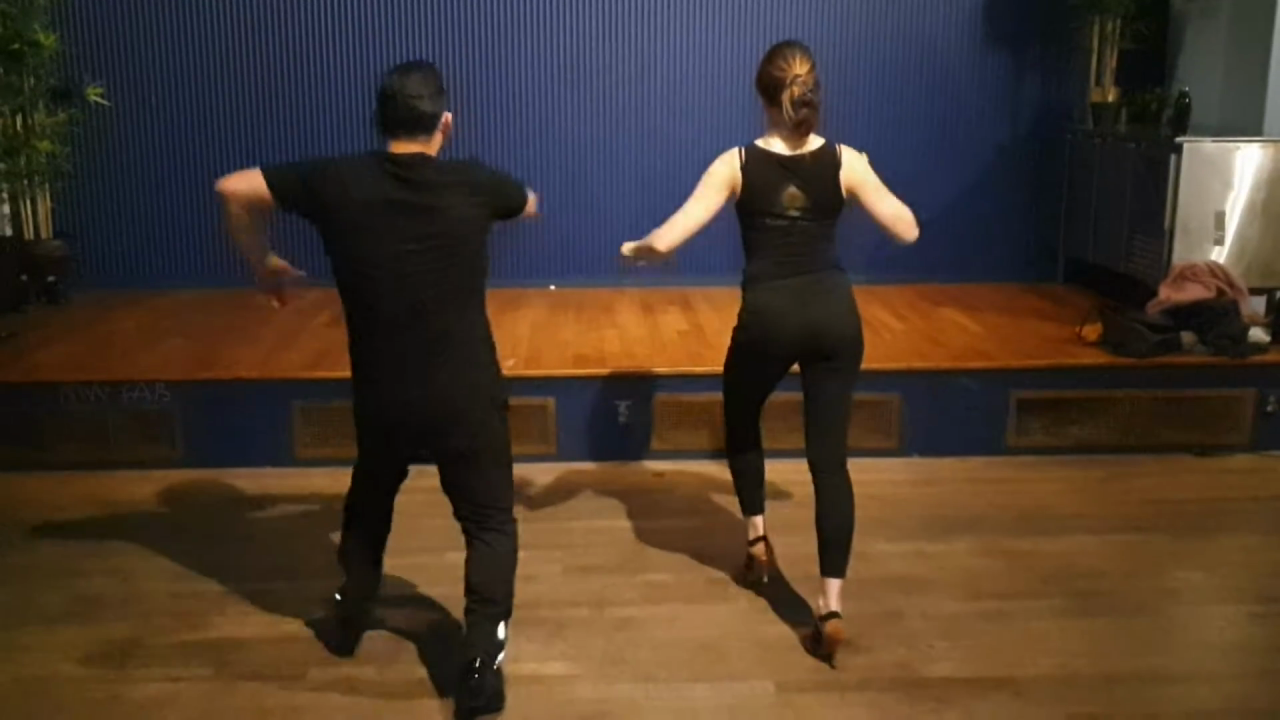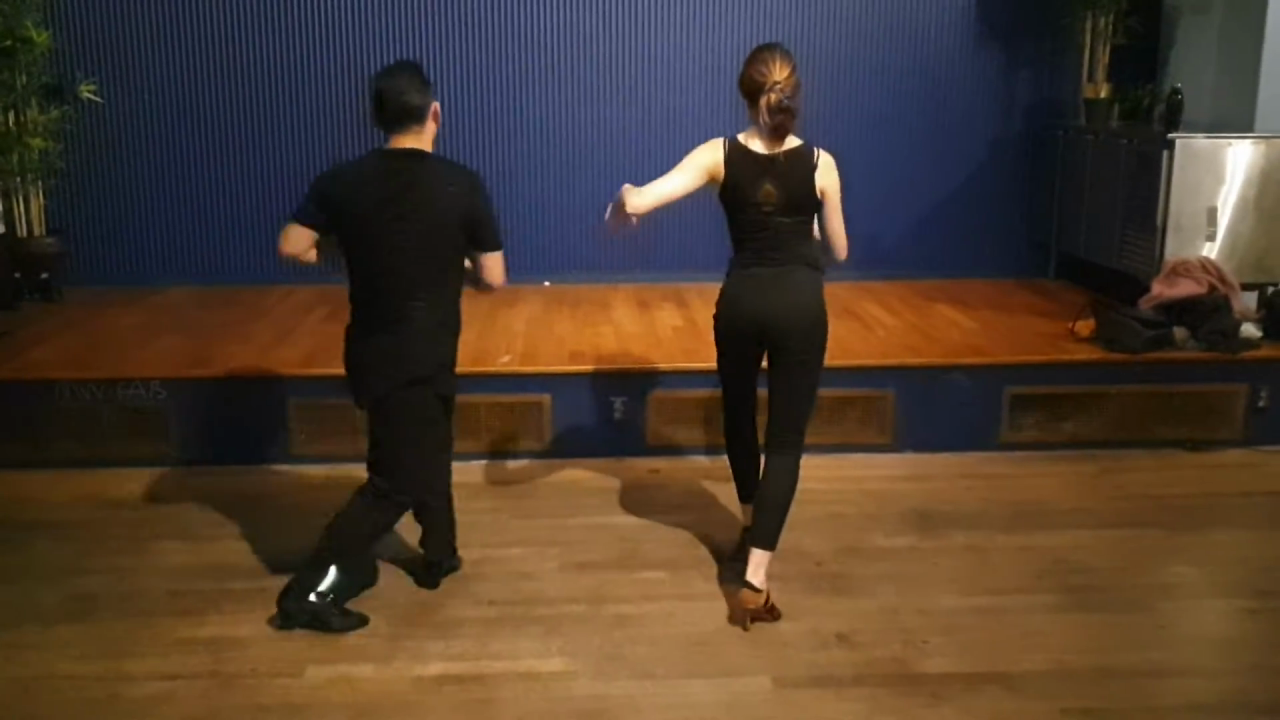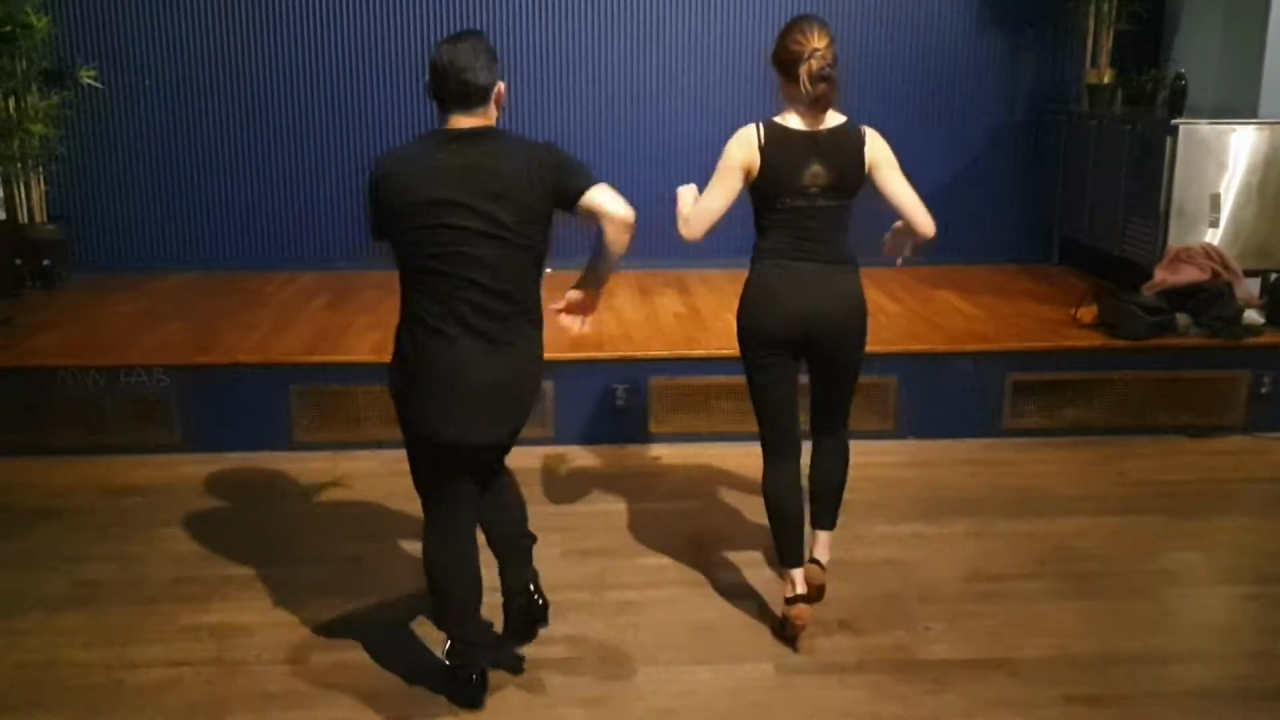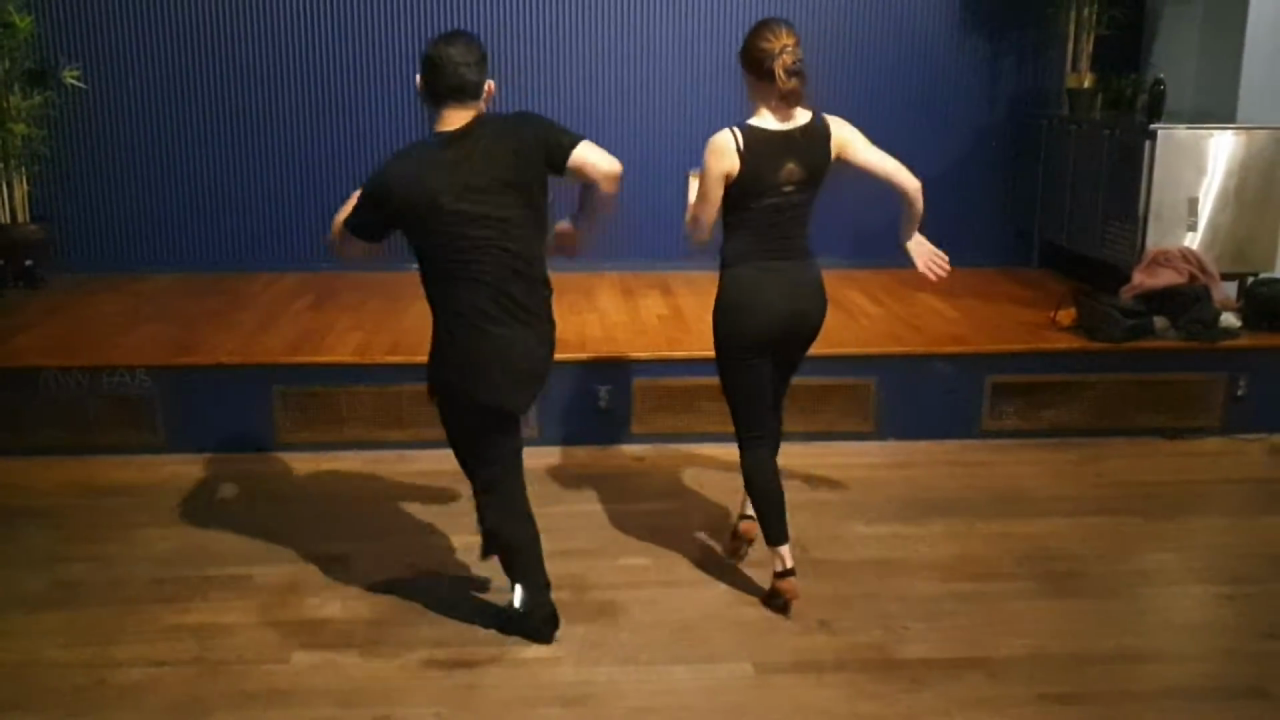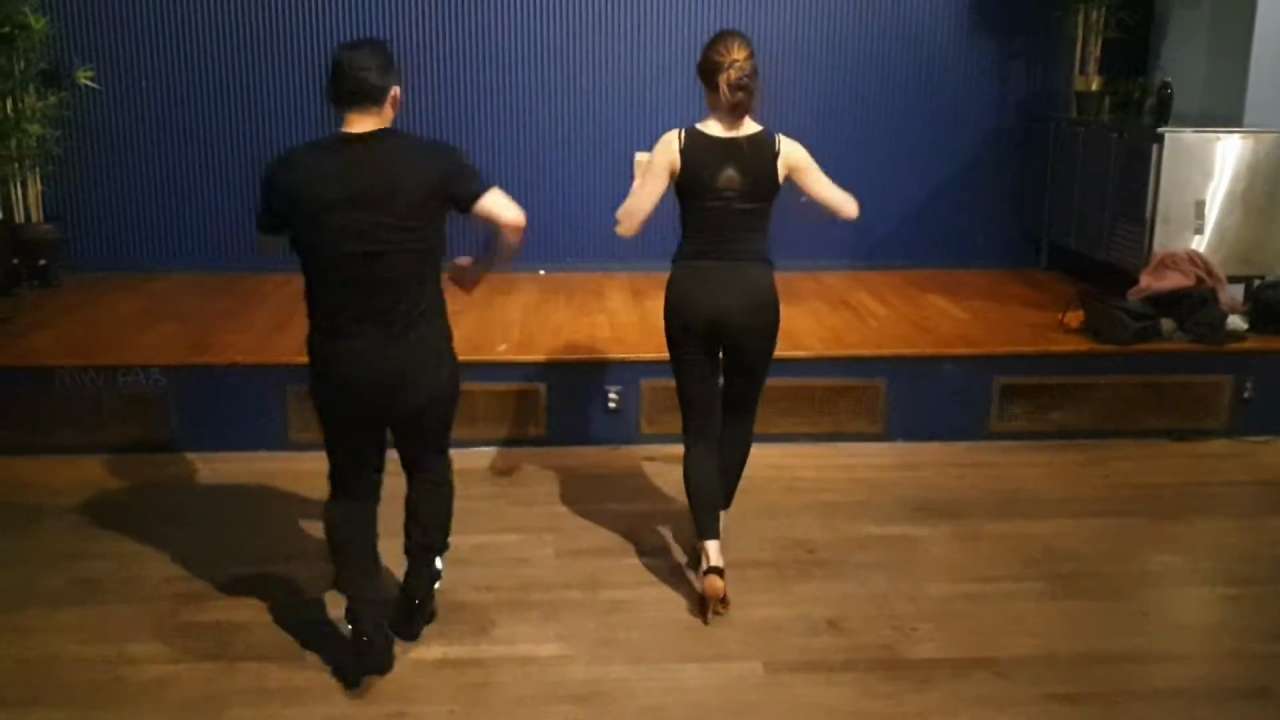
dt=1s
person 1, frame 1
left shoulder: (339, 183)
right shoulder: (473, 184)
left elbow: (233, 190)
right elbow: (530, 205)
left wrist: (261, 262)
left hip: (383, 397)
right hip: (467, 396)
left knee: (371, 491)
right knee: (490, 523)
left ankle: (353, 605)
right ankle: (481, 664)
person 1, frame 2
left shoulder: (341, 179)
right shoulder: (460, 184)
left elbow: (291, 247)
right elbow: (493, 277)
left hip: (368, 353)
right hip: (415, 361)
left knee: (427, 449)
right knee: (394, 482)
left ankle: (439, 550)
right ankle: (313, 592)
person 1, frame 3
left shoulder: (394, 170)
right shoulder: (536, 162)
right elbow: (618, 214)
right wrist: (593, 284)
left hip: (432, 377)
right hip: (513, 372)
left knee: (448, 515)
right knee: (489, 474)
left ankle: (468, 660)
right ankle: (522, 590)
person 1, frame 4
left shoulder: (402, 176)
right shoulder: (527, 134)
left elbow: (343, 238)
right elbow: (608, 171)
right wrist: (580, 225)
left hip: (468, 356)
right hip: (534, 342)
left knee: (493, 477)
right knee: (496, 453)
left ankle: (532, 607)
right ankle: (501, 543)
person 1, frame 5
left shoulder: (290, 172)
right shoulder: (428, 159)
left elbow: (267, 237)
right elbow: (510, 222)
right wrist: (479, 264)
left hip: (340, 367)
right hip: (423, 362)
left knee: (352, 489)
right knee: (428, 468)
left ankle: (368, 633)
right ankle: (420, 588)
person 2, frame 1
left shoulder: (739, 163)
right shoulder: (848, 162)
left elbow: (668, 240)
right elbow: (907, 233)
left wrist: (639, 249)
left hip: (769, 316)
right hip: (835, 315)
left knee: (740, 420)
right knee: (829, 458)
left ankle: (757, 537)
right ankle: (832, 607)
person 2, frame 2
left shoulder: (717, 156)
right shoulder: (819, 164)
left elbow: (636, 205)
right elbow: (836, 252)
left wrist: (623, 198)
left hip: (739, 301)
right hip: (800, 305)
left knee: (737, 413)
right knee: (787, 443)
left ankle: (747, 524)
right ankle: (755, 582)
person 2, frame 3
left shoulder: (750, 141)
right shoulder: (863, 141)
left elbow: (693, 229)
right elbow: (924, 227)
left wrist: (683, 197)
right wrist: (900, 231)
left hip: (772, 301)
right hip: (839, 299)
left knee: (780, 446)
right knee: (831, 431)
left ankle: (794, 596)
right ankle: (821, 556)
person 2, frame 4
left shoulder: (728, 144)
right shoulder: (831, 132)
left elbow: (699, 233)
right elbow: (911, 186)
left wrist: (696, 190)
right wrist: (913, 237)
left hip: (747, 298)
right hip: (806, 293)
left knee: (753, 431)
right knee: (766, 414)
left ankle: (784, 572)
right ankle: (750, 520)
person 2, frame 5
left shoulder: (675, 146)
right shoulder: (777, 149)
left elbow: (625, 227)
right elbow: (849, 210)
left wrist: (637, 185)
right wrist: (802, 178)
left hip: (690, 294)
right hip: (752, 297)
left knee: (699, 428)
right knee: (737, 418)
left ankle: (711, 561)
right ankle: (712, 525)
